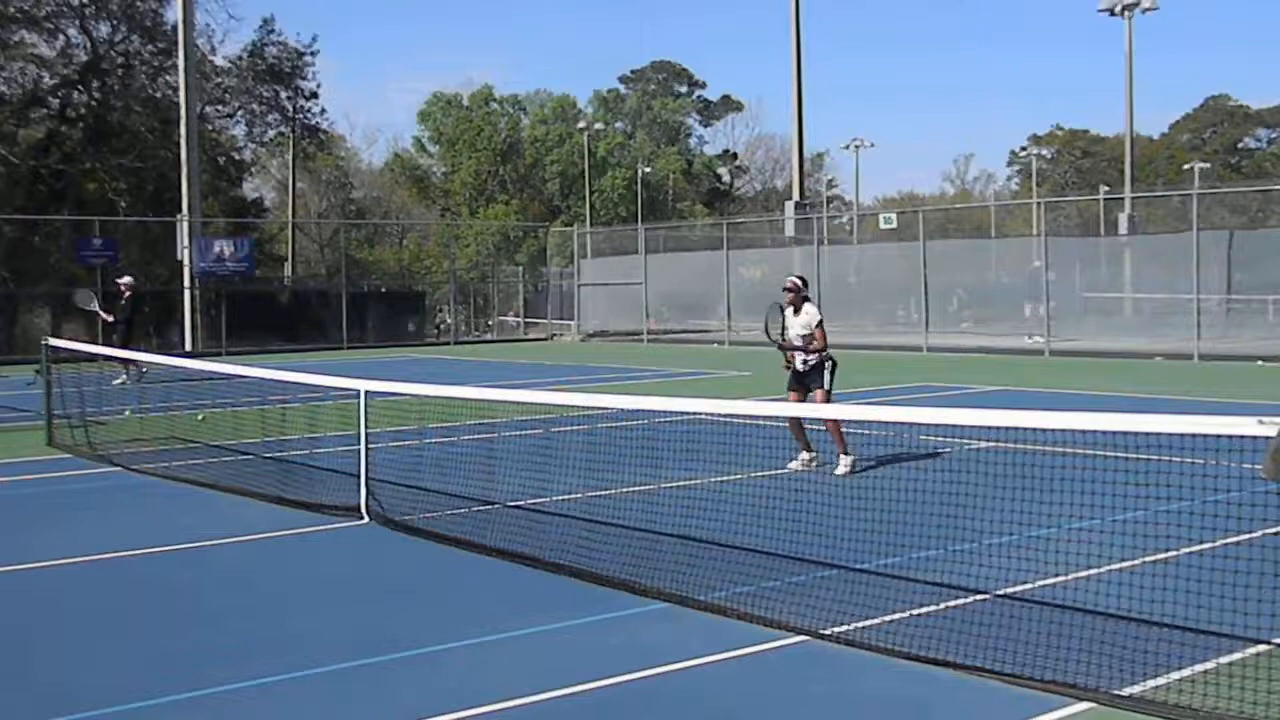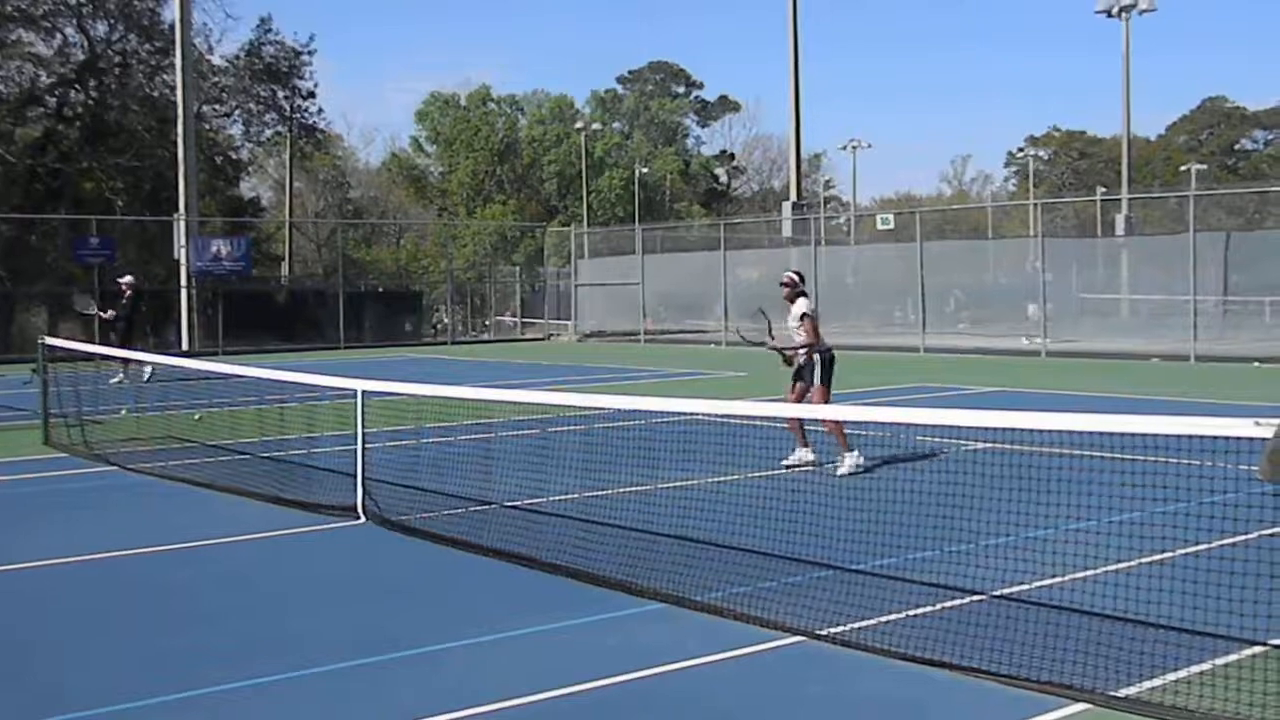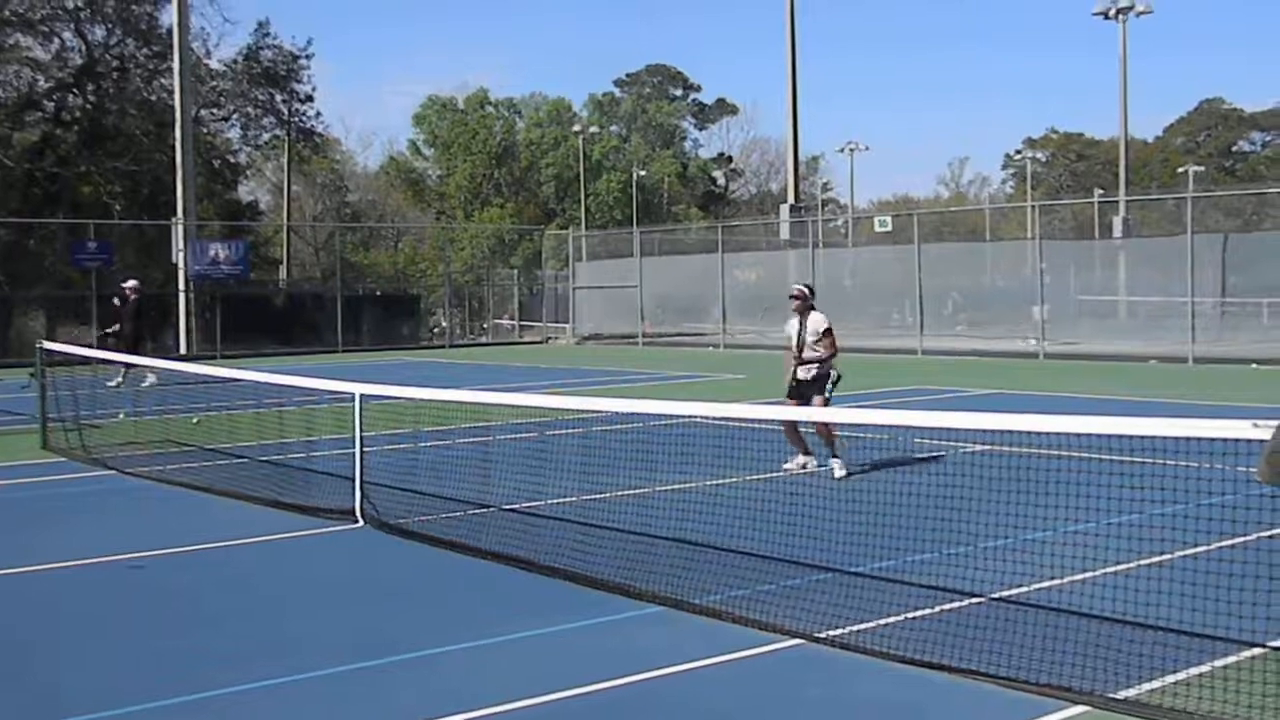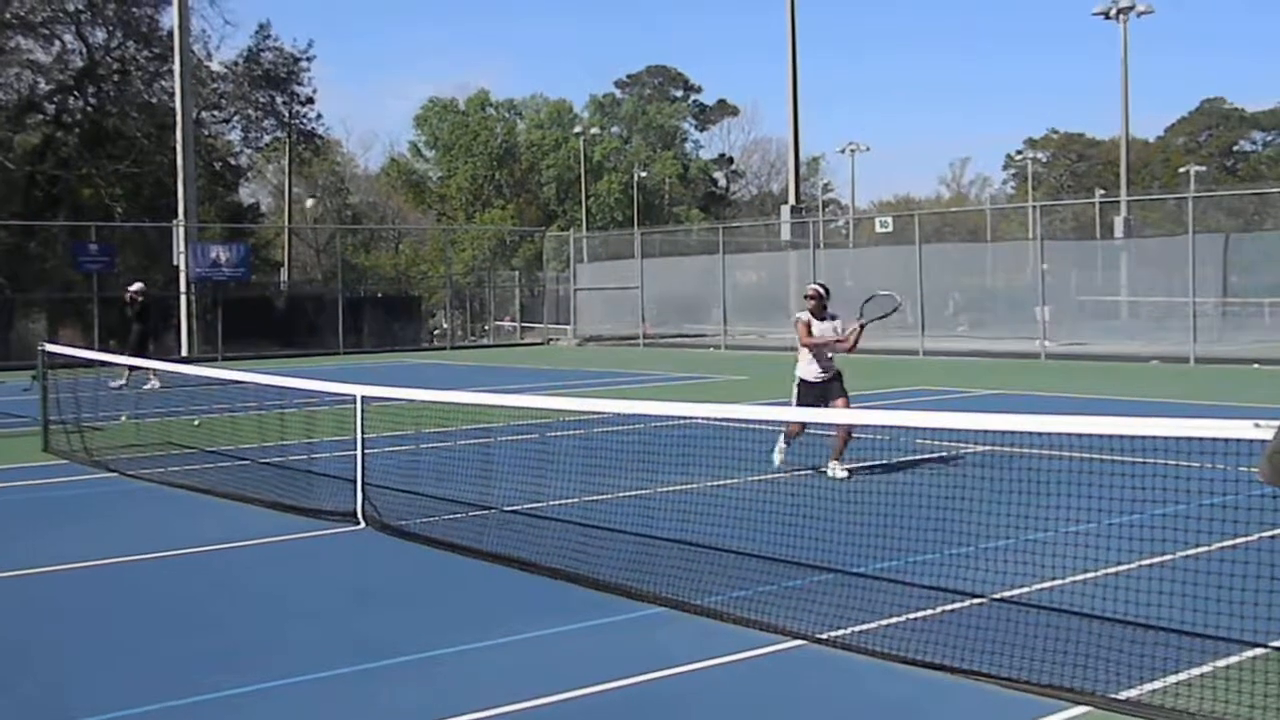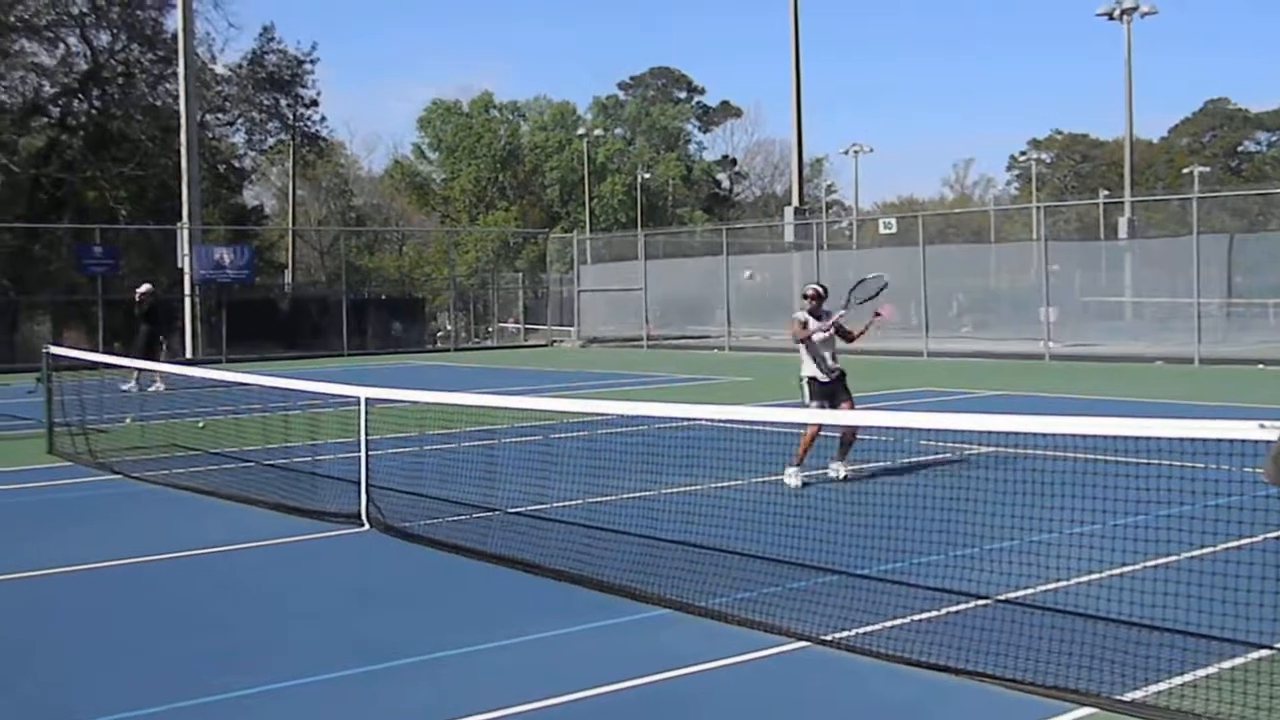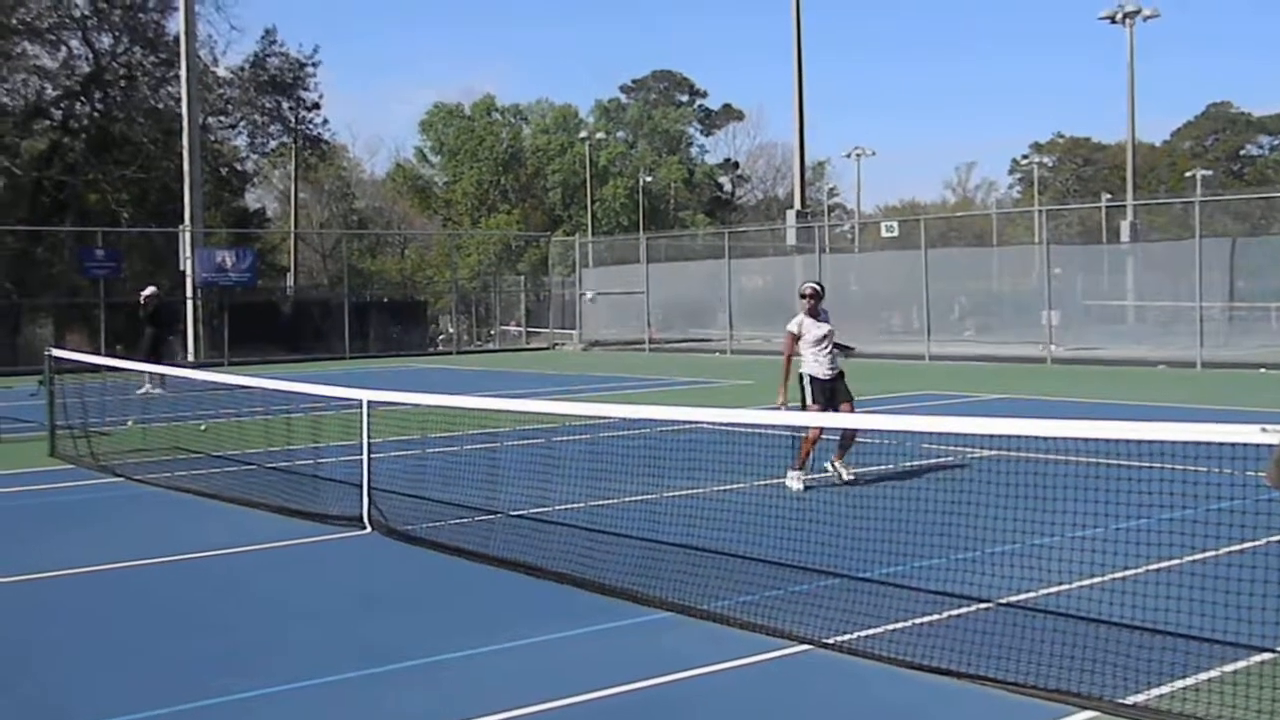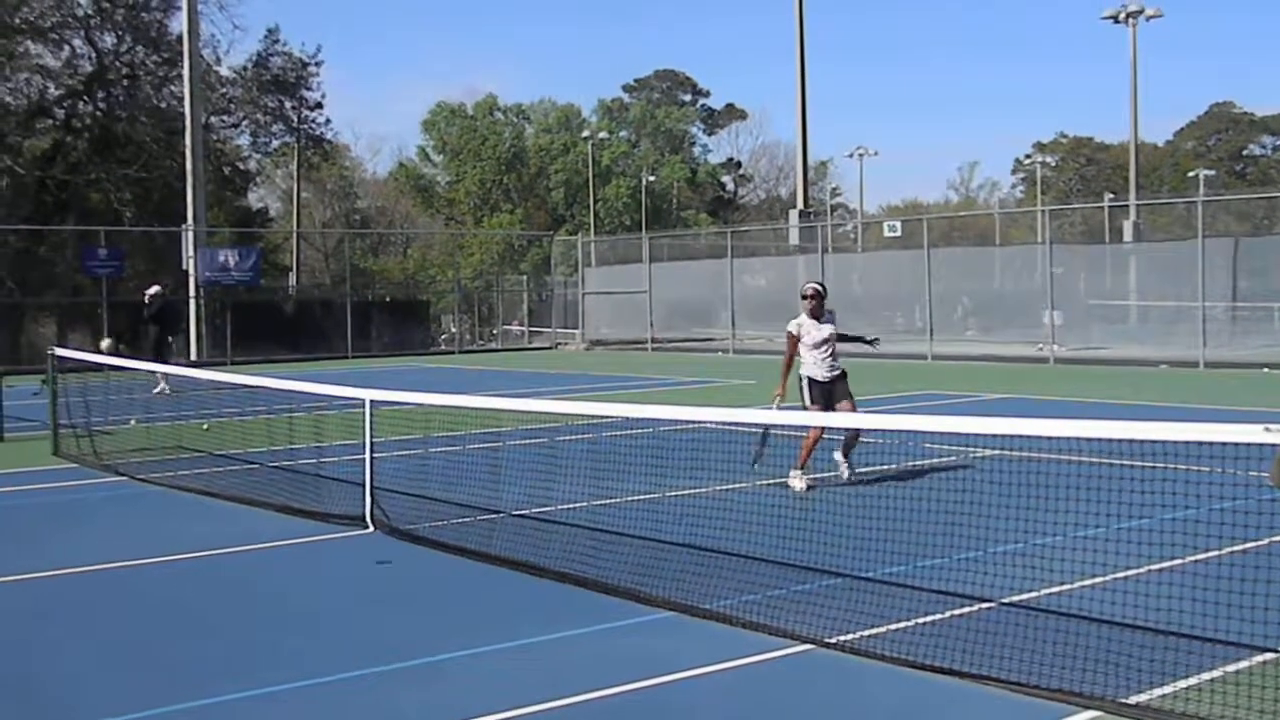
dt=0.2s
person 1, frame 1
left shoulder: (812, 313)
right shoulder: (787, 312)
left elbow: (822, 346)
left wrist: (795, 348)
right wrist: (790, 357)
left hip: (819, 366)
right hip: (800, 368)
right knee: (792, 415)
left ankle: (845, 457)
right ankle: (807, 455)
person 1, frame 2
left shoulder: (803, 306)
right shoulder: (796, 306)
left elbow: (813, 340)
left wrist: (782, 347)
right wrist: (792, 351)
left hip: (818, 360)
right hip: (806, 361)
right knee: (791, 405)
left ankle: (851, 455)
right ankle: (804, 450)
person 1, frame 3
left shoulder: (820, 320)
right shoulder: (792, 324)
left elbow: (832, 351)
left wrist: (808, 359)
right wrist: (791, 372)
left hip: (823, 376)
right hip: (802, 378)
left knee: (818, 421)
right knee: (788, 422)
left ankle: (835, 459)
right ankle: (806, 457)
person 1, frame 4
left shoulder: (835, 320)
right shoulder: (802, 318)
left elbow: (847, 348)
right elbow: (805, 341)
left wrist: (858, 330)
right wrist: (831, 339)
left hip: (830, 378)
right hip: (806, 379)
right knee: (797, 428)
left ankle: (835, 463)
right ankle: (784, 441)
person 1, frame 5
left shoulder: (827, 316)
right shoulder: (801, 318)
left elbow: (849, 338)
right elbow: (797, 336)
left wrist: (871, 321)
right wrist: (821, 327)
left hip: (836, 377)
right hip: (814, 379)
left knee: (851, 424)
right knee: (816, 425)
left ankle: (838, 464)
right ankle: (792, 469)
person 1, frame 6
left shoulder: (824, 315)
right shoulder: (797, 323)
right elbow: (788, 358)
left wrist: (839, 347)
right wrist: (783, 392)
left hip: (835, 377)
right hip: (813, 378)
left knee: (851, 426)
right knee: (816, 429)
left ankle: (837, 462)
right ankle: (795, 473)
person 1, frame 7
left shoulder: (829, 316)
right shoulder: (797, 324)
right elbow: (789, 356)
left wrist: (862, 339)
right wrist: (782, 385)
left hip: (835, 378)
right hip: (812, 380)
right knee: (817, 430)
left ankle: (843, 456)
right ankle: (797, 473)
